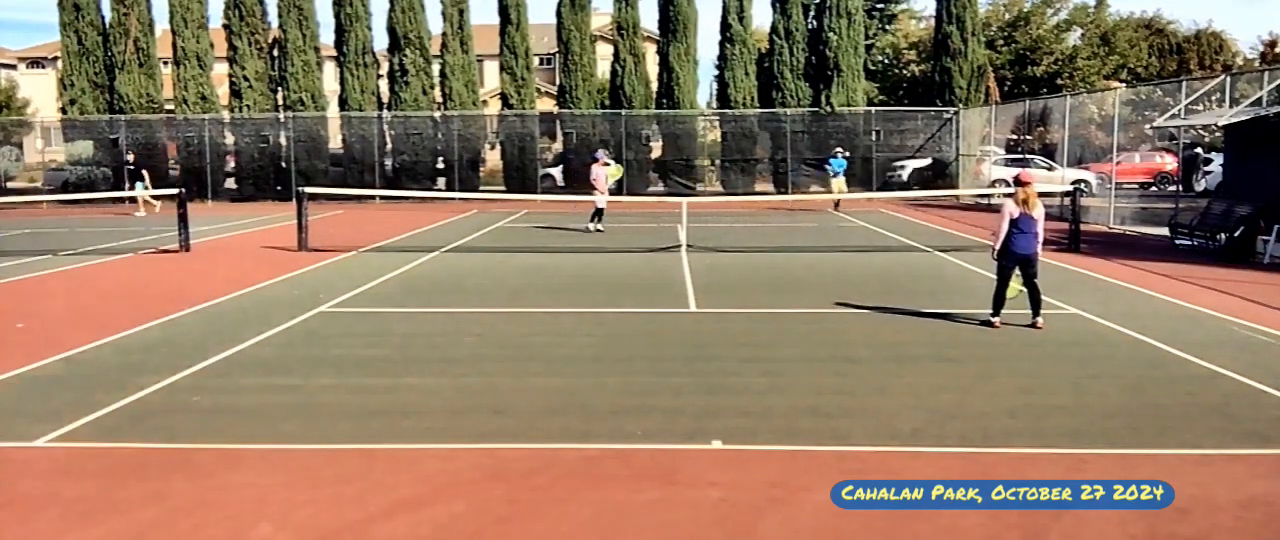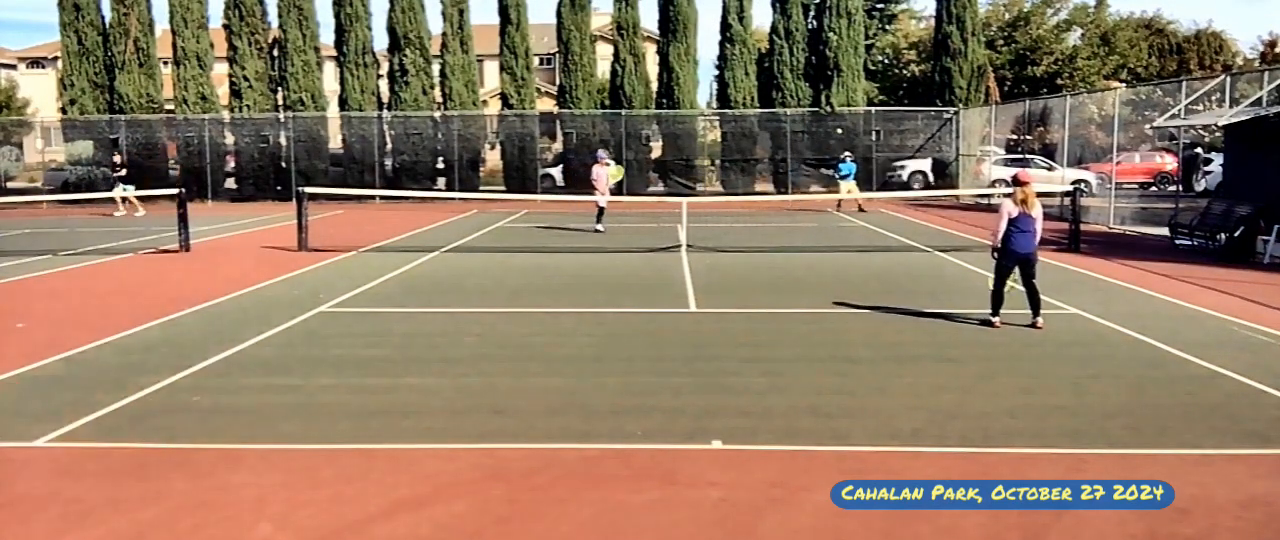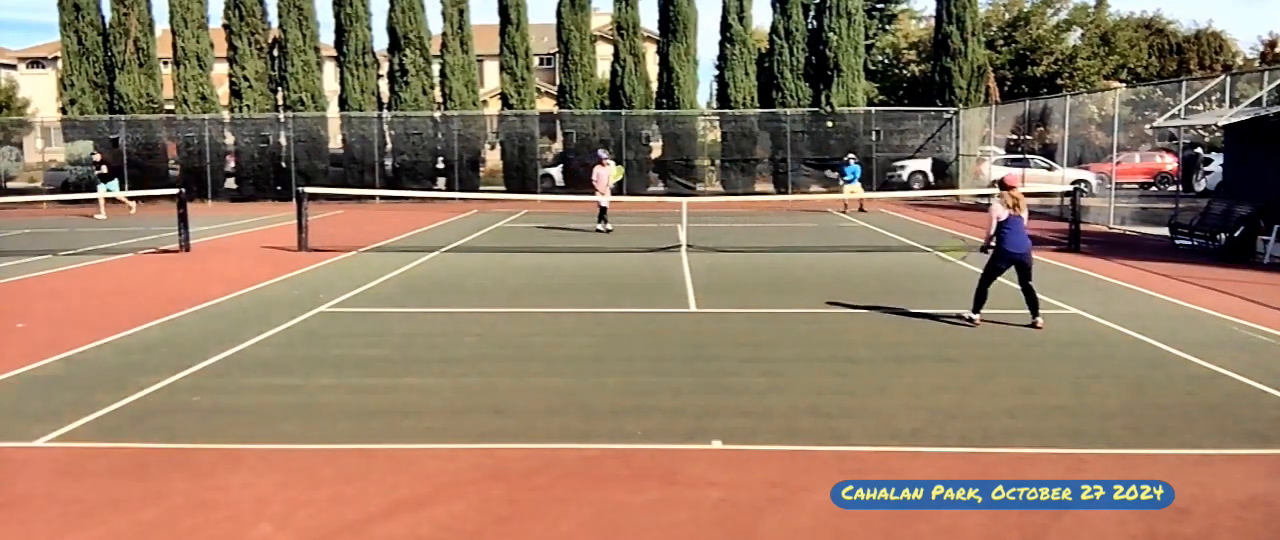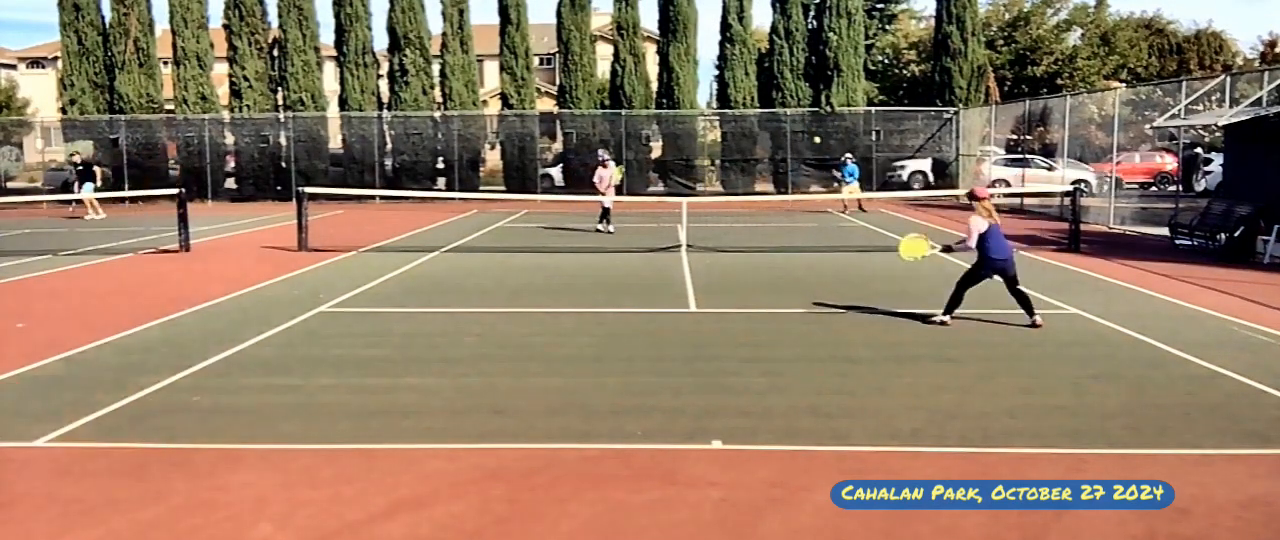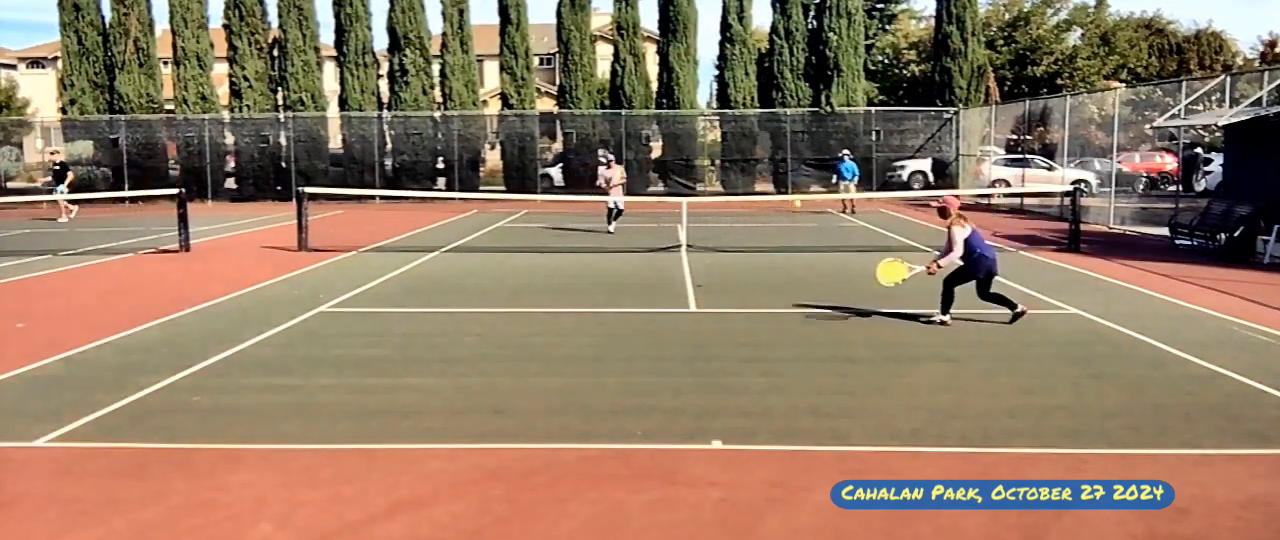
dt=0.2s
person 1, frame 1
left shoulder: (1009, 204)
right shoulder: (1038, 205)
left elbow: (1002, 229)
right elbow: (1040, 231)
left wrist: (996, 247)
right wrist: (1038, 249)
left hip: (1011, 250)
right hip: (1030, 251)
left knee: (1002, 284)
right knee: (1032, 284)
left ankle: (995, 318)
right ankle: (1037, 319)
person 1, frame 2
left shoulder: (1008, 203)
right shoulder: (1036, 204)
left elbow: (1001, 228)
right elbow: (1038, 230)
left wrist: (995, 246)
left hip: (1010, 250)
right hip: (1029, 250)
left knee: (999, 283)
right knee: (1030, 284)
left ankle: (995, 318)
right ankle: (1037, 318)
person 1, frame 3
left shoulder: (996, 206)
right shoulder: (1022, 205)
left elbow: (991, 231)
left wrist: (986, 245)
left hip: (1006, 251)
right hip: (1024, 250)
left knee: (984, 282)
right knee: (1027, 285)
left ankle: (974, 314)
right ankle: (1037, 318)
person 1, frame 4
left shoulder: (975, 219)
right shoulder: (992, 215)
left elbow: (971, 244)
left wrist: (952, 247)
right wrist: (957, 244)
left hip: (990, 259)
right hip: (1006, 257)
left knee: (961, 286)
right knee: (1015, 289)
left ankle: (945, 316)
right ankle: (1035, 318)
person 1, frame 5
left shoulder: (955, 226)
right shoulder: (959, 223)
left elbow: (957, 252)
right elbow: (951, 246)
left wrist: (938, 264)
right wrist: (937, 261)
left hip: (980, 261)
right hip: (988, 259)
left knee: (948, 283)
right knee: (984, 294)
left ankle: (944, 316)
right ankle: (1017, 308)
